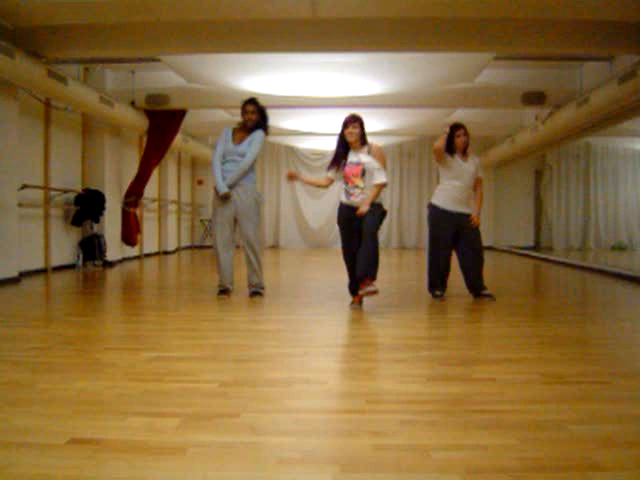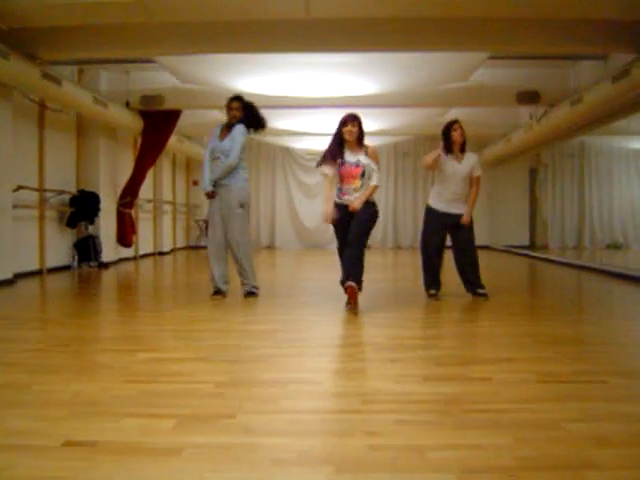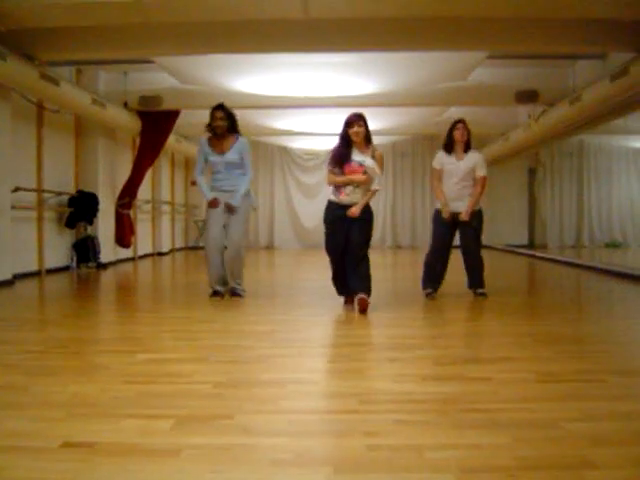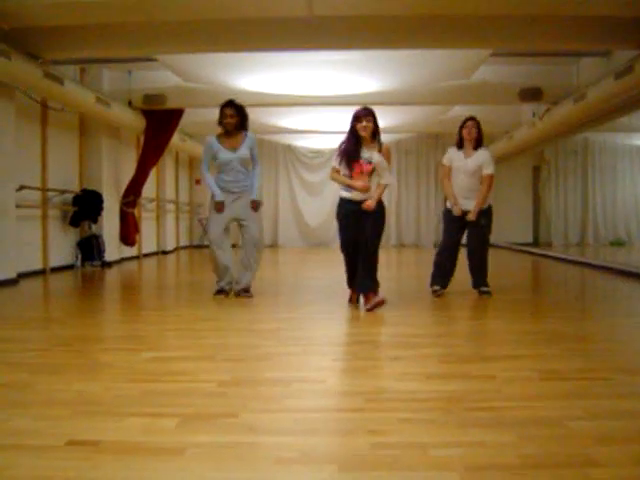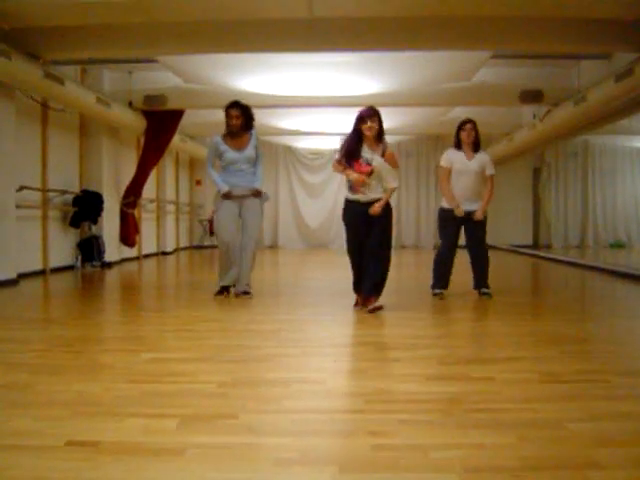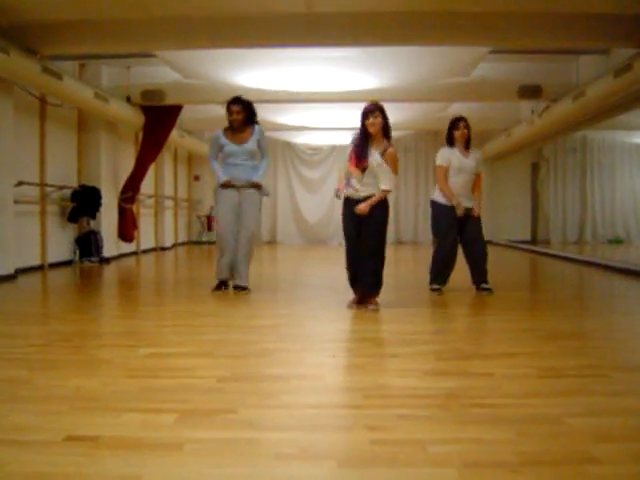
dt=0.3s
person 1, frame 1
left shoulder: (374, 151)
right shoulder: (341, 156)
left elbow: (381, 180)
right elbow: (326, 181)
left wrist: (367, 203)
right wrist: (300, 178)
left hip: (371, 206)
right hip: (347, 208)
left knee: (369, 235)
right knee: (349, 250)
left ankle: (367, 281)
right ankle: (356, 292)
person 1, frame 2
left shoulder: (369, 152)
right shoulder: (334, 153)
left elbow: (375, 181)
right elbow: (330, 181)
left wrist: (360, 201)
right wrist: (328, 206)
left hip: (364, 206)
right hip: (341, 208)
left knee: (355, 242)
right knee: (345, 248)
left ankle: (352, 283)
right ankle: (351, 292)
person 1, frame 3
left shoulder: (375, 154)
right shoulder: (339, 152)
left elbow: (376, 185)
right elbow: (331, 179)
left wrist: (360, 206)
right wrist: (353, 178)
left hip: (360, 209)
right hip: (335, 209)
left knee: (358, 252)
right knee: (336, 252)
left ankle: (361, 293)
right ankle: (347, 293)
person 1, frame 4
left shoulder: (382, 149)
right shoulder: (346, 147)
left elbow: (385, 179)
right elbow: (333, 174)
left wrist: (374, 199)
right wrist: (354, 183)
left hip: (372, 205)
right hip: (348, 205)
left knee: (369, 248)
right knee: (350, 248)
left ankle: (370, 293)
right ankle: (355, 288)
person 1, frame 5
left shoulder: (386, 152)
right shoulder: (350, 144)
left elbow: (393, 183)
right elbow: (336, 164)
left wrist: (381, 203)
right wrist: (349, 174)
left hip: (377, 206)
right hip: (353, 205)
left knee: (377, 251)
right knee: (355, 251)
left ankle: (371, 295)
right ankle: (361, 293)
person 1, frame 6
left shoulder: (388, 151)
right shoulder: (358, 141)
left elbow: (387, 186)
left wrist: (368, 204)
right wrist: (342, 183)
left hip: (374, 205)
right hip: (351, 203)
left knee: (372, 249)
right knee: (353, 250)
left ankle: (370, 295)
right ankle: (359, 292)
person 2, frame 1
left shoulder: (258, 135)
right shoulder: (227, 132)
left elbow: (248, 162)
right elbow: (217, 159)
left wrist: (229, 183)
right wrist: (221, 186)
left hip: (245, 190)
right hip: (223, 191)
left knee: (251, 238)
right knee: (222, 238)
left ankle: (256, 285)
right ankle: (225, 284)
person 2, frame 2
left shoulder: (240, 129)
right shoulder: (218, 129)
left elbow: (232, 160)
right elbow: (208, 157)
left wrist: (212, 180)
right wrist: (206, 185)
left hip: (235, 189)
right hip: (218, 189)
left knee: (237, 238)
right knee: (216, 238)
left ankle: (250, 285)
right ankle: (220, 285)
person 2, frame 3
left shoulder: (241, 142)
right shoulder: (205, 143)
left elbow: (249, 172)
right elbow: (199, 173)
left wrist: (237, 199)
right wrist: (209, 195)
left hip: (238, 197)
right hip: (217, 197)
left knee: (236, 241)
right knee: (213, 240)
left ankle: (235, 285)
right ankle: (218, 286)
person 2, frame 4
left shoulder: (249, 138)
right shoulder: (212, 142)
left elbow: (256, 166)
right elbow: (205, 170)
left wrist: (255, 194)
right wrist: (216, 195)
left hip: (246, 195)
right hip: (223, 196)
left knee: (254, 237)
right knee: (215, 237)
left ankle: (243, 285)
right ankle: (224, 284)
person 2, frame 5
left shoulder: (253, 136)
right shoulder: (218, 142)
right elbow: (210, 167)
left wrist: (258, 184)
right wrist: (222, 187)
left hip: (251, 194)
right hip: (228, 194)
left knee: (251, 237)
right knee: (226, 237)
left ankle: (243, 285)
right ankle: (226, 282)
person 2, frame 6
left shoulder: (257, 131)
right shoulder: (219, 135)
left elbow: (264, 157)
right elbow: (213, 159)
left wrist: (258, 178)
right wrist: (221, 178)
left hip: (250, 186)
right hip: (228, 186)
left knee: (249, 230)
right knee: (224, 229)
left ankle: (240, 280)
right ankle: (224, 277)
person 3, frame 1
left shoulder: (474, 161)
right shoulder: (445, 157)
left elbow: (478, 189)
right elbow: (437, 147)
left wrist: (477, 212)
right wrist: (446, 136)
left hip: (466, 213)
right hip: (442, 210)
left knee: (473, 251)
right knee: (440, 251)
left ankle: (477, 288)
right ankle: (437, 288)
person 3, frame 2
left shoulder: (472, 158)
right shoulder: (440, 157)
left elbow: (474, 187)
right elbow: (426, 164)
left wrist: (469, 212)
right wrist: (440, 149)
left hip: (461, 213)
right hip: (437, 210)
left knee: (467, 250)
right knee: (432, 249)
left ankle: (475, 286)
right ankle: (432, 287)
person 3, frame 3
left shoulder: (476, 157)
right shoulder: (442, 156)
left elbow: (480, 186)
right elbow: (436, 182)
left wrist: (468, 210)
right wrist: (444, 205)
left hip: (470, 211)
right hip: (444, 211)
left knee: (471, 250)
right knee: (438, 249)
left ankle: (477, 286)
right ankle: (430, 285)
person 3, frame 4
left shoulder: (485, 155)
right shoulder: (452, 153)
left elbow: (487, 185)
right elbow: (445, 179)
left wrist: (475, 210)
right wrist: (454, 203)
left hip: (479, 209)
right hip: (454, 208)
left knee: (477, 248)
right knee: (448, 246)
left ankle: (481, 284)
right ankle: (438, 283)
person 3, frame 5
left shoulder: (484, 158)
right shoulder: (450, 154)
left elbow: (489, 185)
right elbow: (443, 182)
left wrist: (483, 209)
right wrist: (455, 206)
left hip: (475, 211)
right hip: (450, 210)
left knee: (479, 249)
right knee: (447, 248)
left ankle: (482, 286)
right ankle: (438, 286)
person 3, frame 6
left shoulder: (475, 155)
right shoulder: (445, 152)
left elbow: (477, 183)
right elbow: (441, 181)
left wrist: (477, 205)
right wrist: (456, 203)
left hip: (468, 208)
right hip: (444, 206)
left knee: (477, 245)
right knee: (446, 246)
left ankle: (481, 281)
right ankle: (437, 282)
